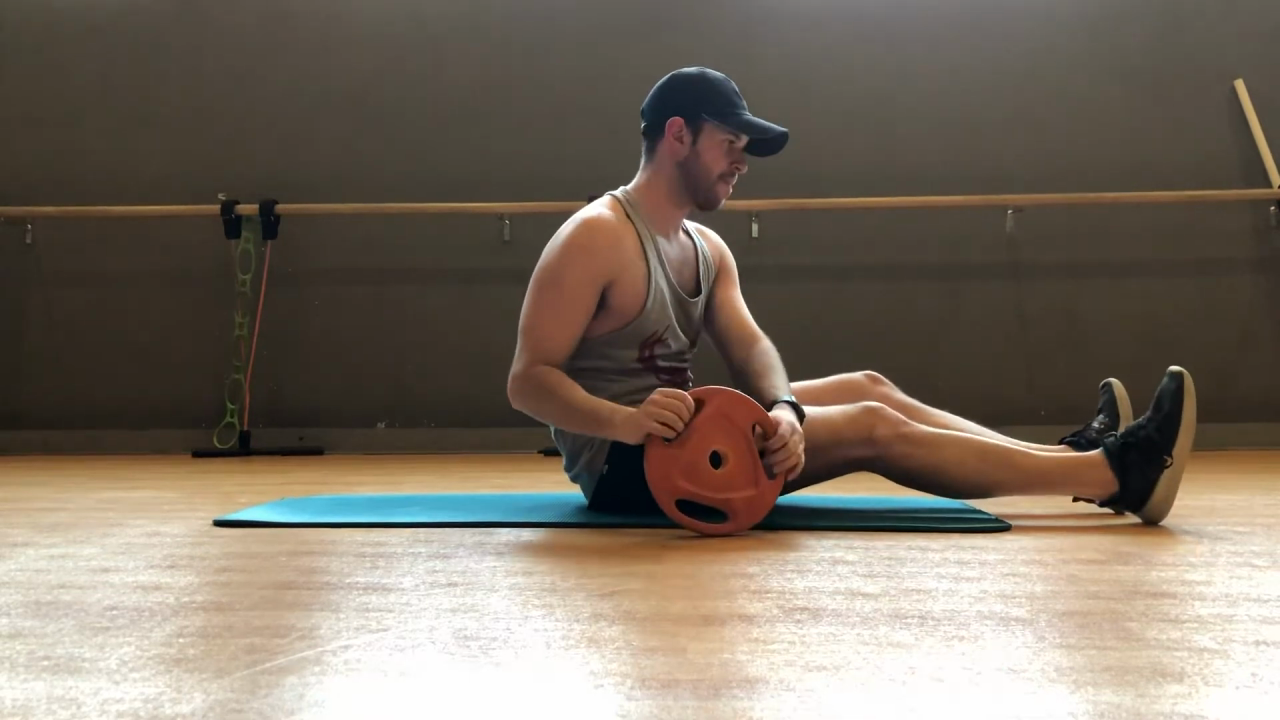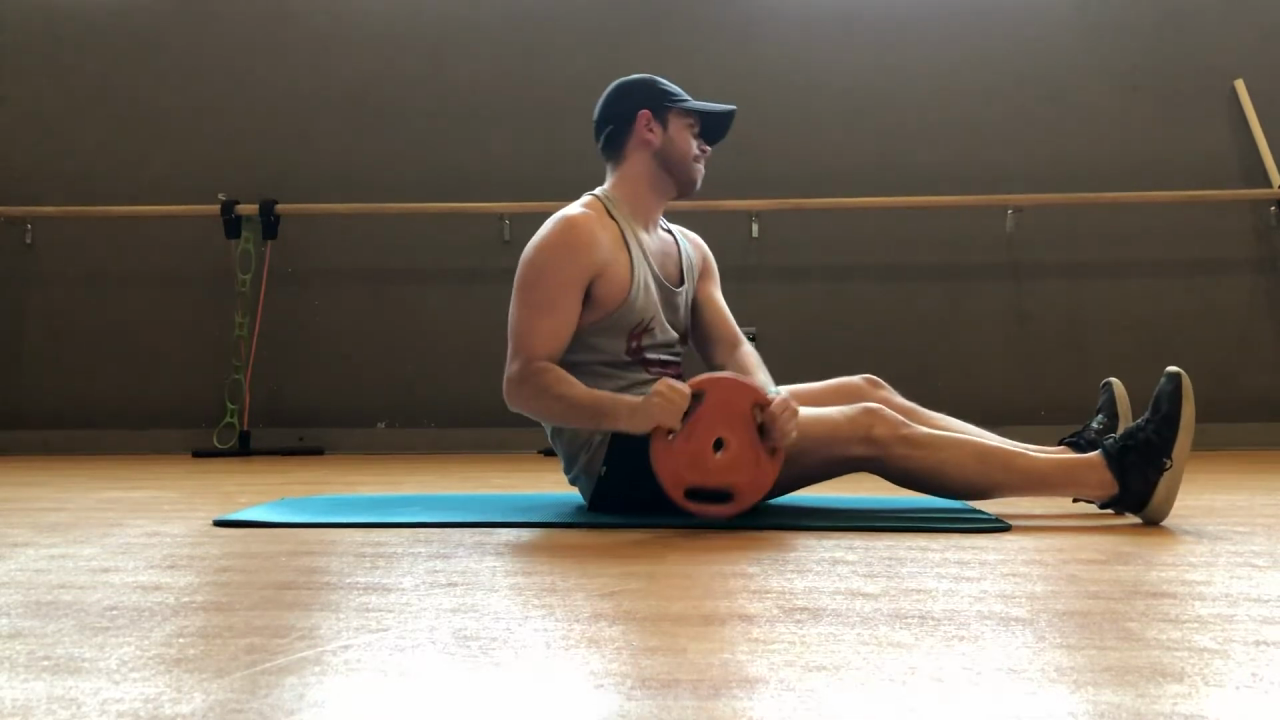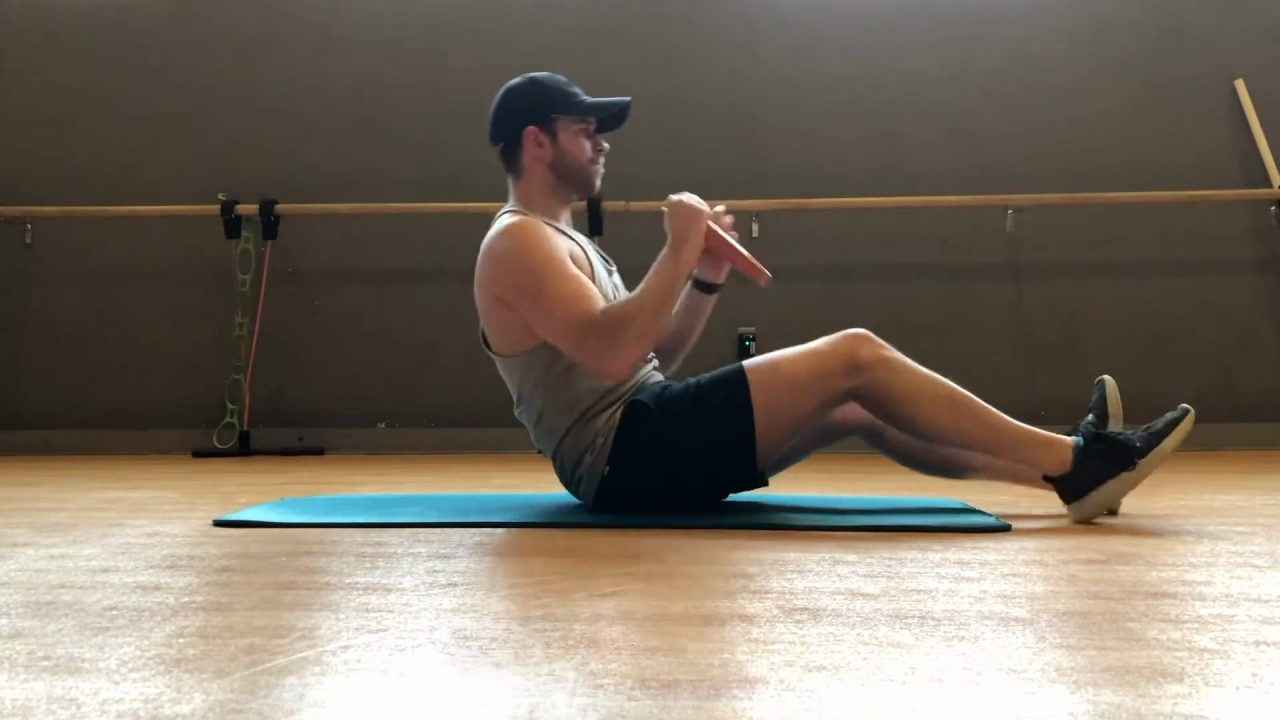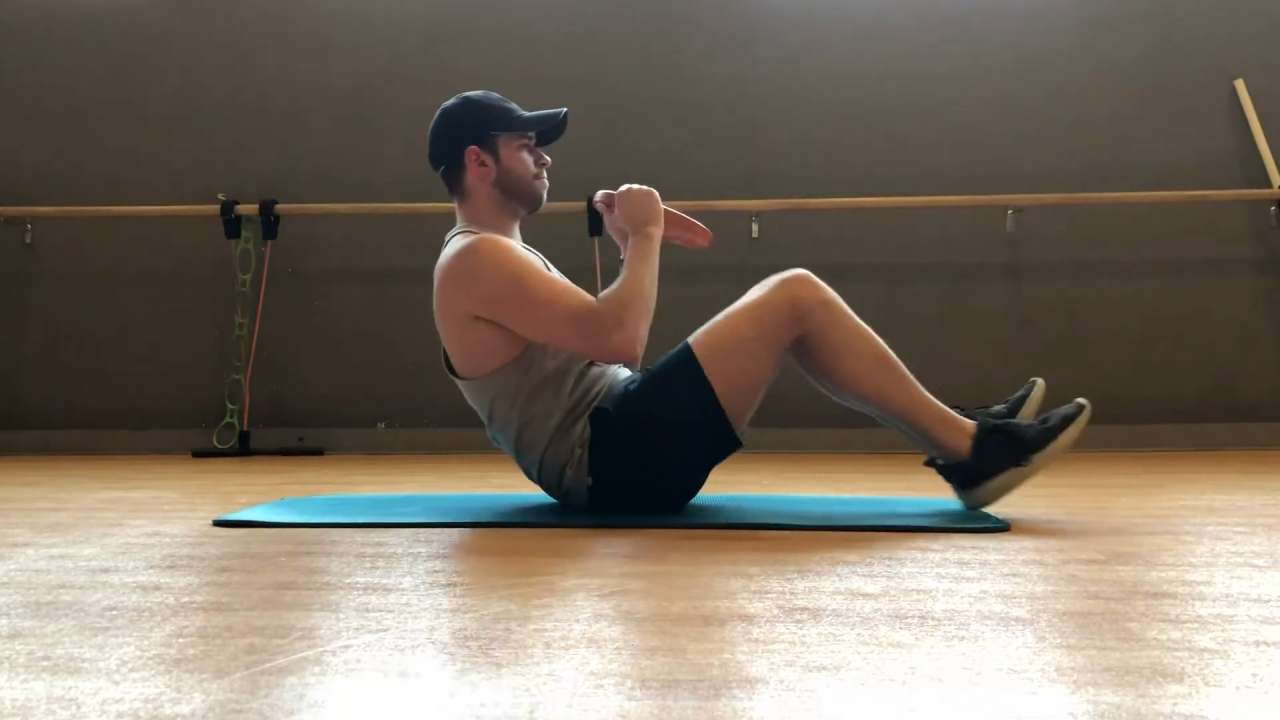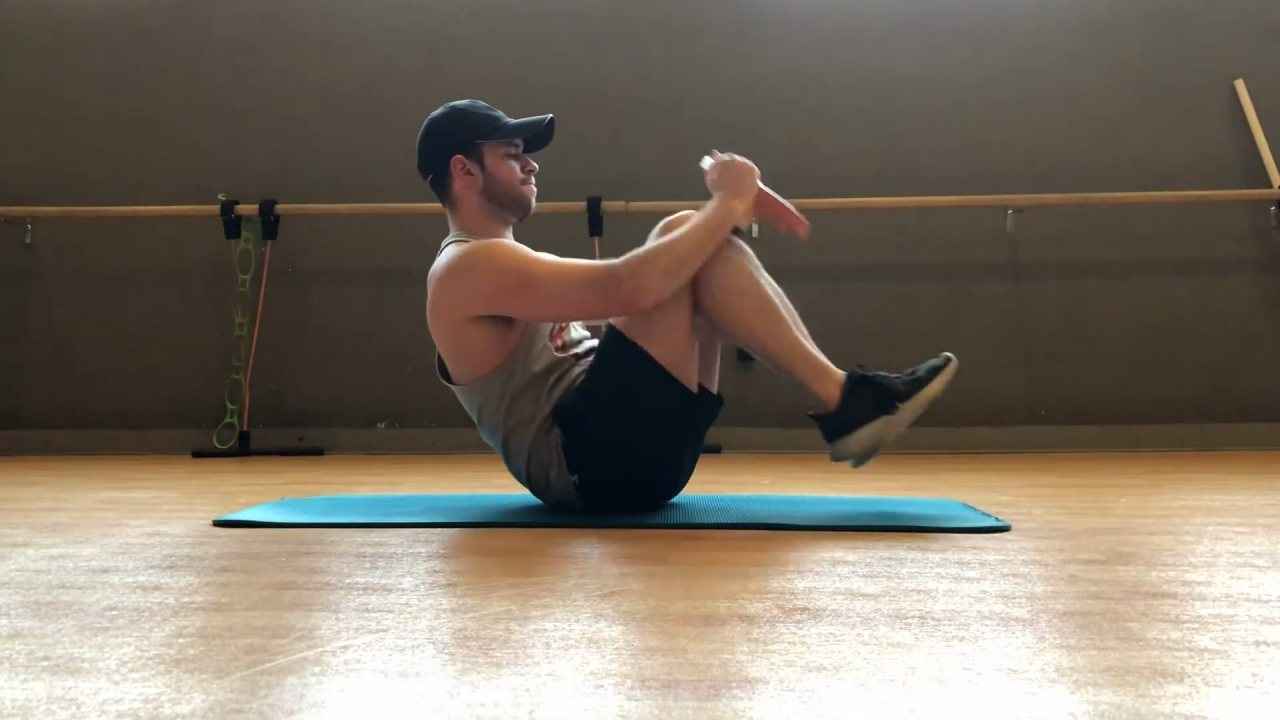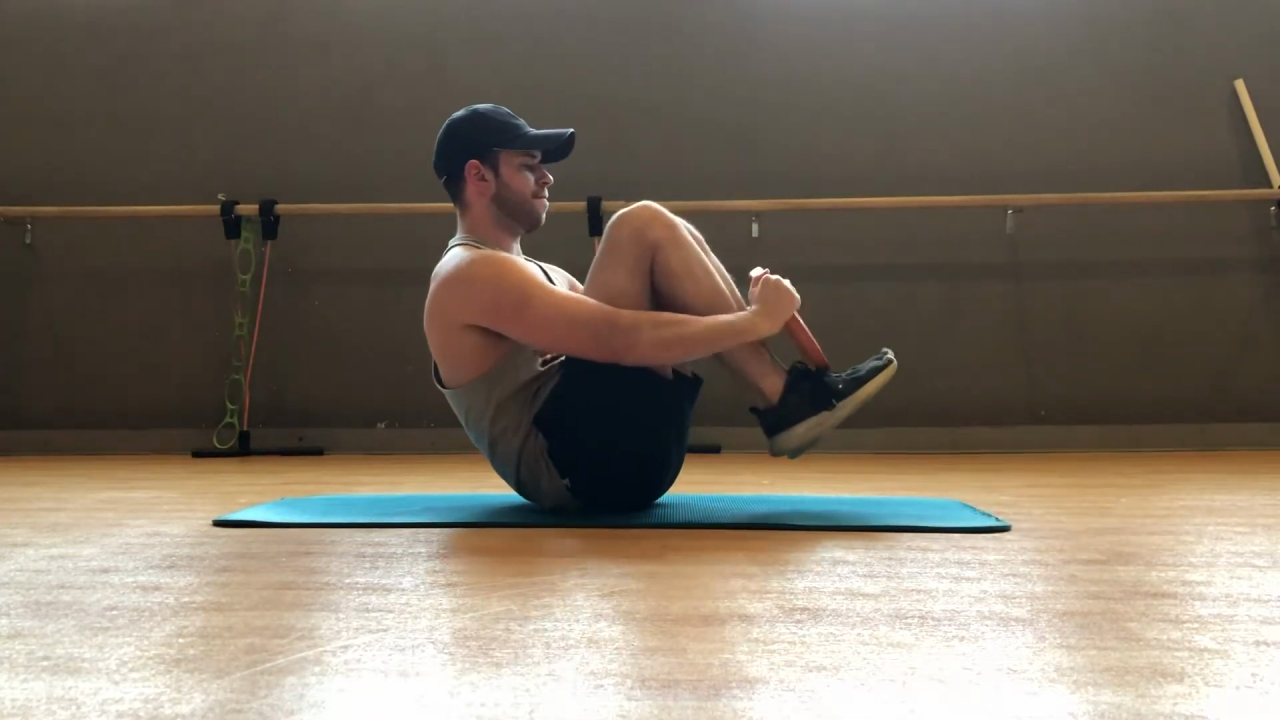
dt=0.5s
person 1, frame 1
left shoulder: (706, 248)
right shoulder: (595, 239)
left elbow: (751, 350)
right elbow: (528, 382)
left wrist: (784, 411)
right wrist: (624, 420)
left hip: (674, 434)
right hip: (622, 461)
left knee: (866, 389)
right knee: (871, 429)
left ankle: (1074, 457)
right ankle: (1115, 473)
person 1, frame 2
left shoulder: (687, 248)
right shoulder: (573, 236)
left elbow: (730, 347)
right elbow: (523, 382)
left wrist: (767, 399)
right wrist: (626, 414)
left hip: (670, 437)
right hip: (620, 461)
left knee: (866, 393)
right knee: (868, 431)
left ankle: (1072, 458)
right ankle: (1115, 476)
person 1, frame 3
left shoulder: (561, 240)
right shoulder: (517, 242)
left elbow: (654, 362)
right elbow: (615, 354)
left wrist: (705, 278)
right wrist: (678, 251)
left hip: (642, 446)
right hip: (628, 457)
left knee: (853, 406)
right knee: (857, 356)
left ankle: (1064, 461)
right ankle: (1078, 462)
person 1, frame 4
left shoulder: (504, 257)
right shoulder: (477, 261)
left elbow: (609, 351)
right elbow: (617, 339)
left wrist: (633, 251)
right wrist: (645, 240)
left hip: (616, 446)
right hip: (610, 462)
left knee: (778, 303)
right knee: (798, 297)
left ankle: (960, 438)
right ankle: (973, 450)
person 1, frame 5
left shoulder: (507, 263)
right shoulder: (472, 267)
right elbow: (628, 288)
right wrist: (725, 207)
left hip: (630, 450)
right hip: (593, 459)
left knee: (701, 247)
right knee: (696, 232)
left ankle: (842, 397)
right ankle: (844, 401)
person 1, frame 6
left shoulder: (526, 272)
right shoulder: (473, 275)
right elbow: (624, 341)
right wrist: (756, 320)
left hip: (628, 450)
right hip: (582, 460)
left knee: (673, 238)
right knee: (645, 225)
left ankle: (787, 397)
right ankle: (786, 397)
